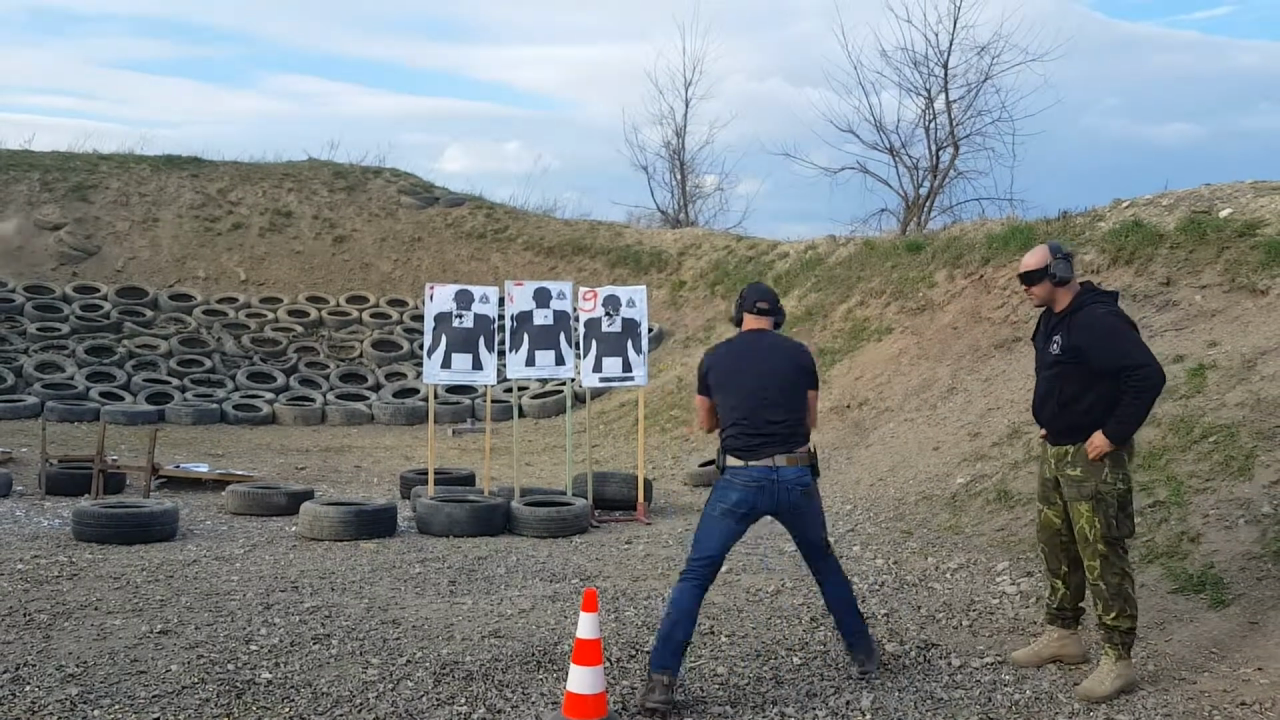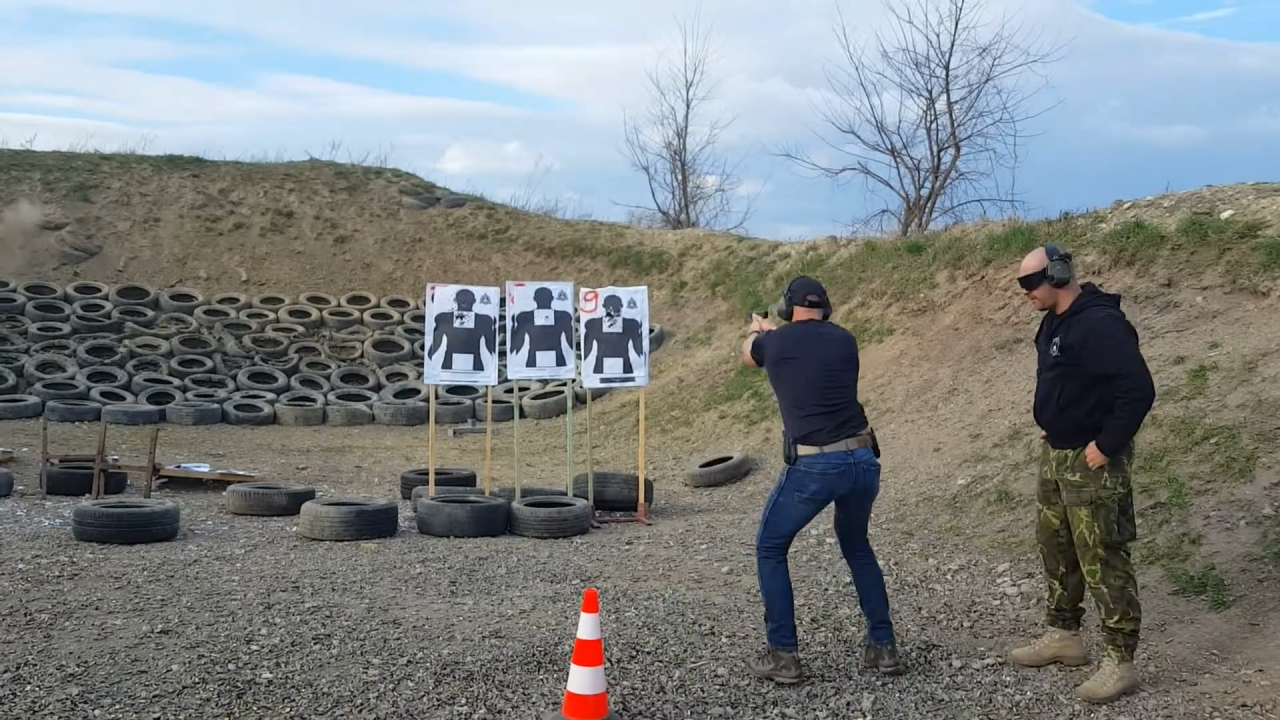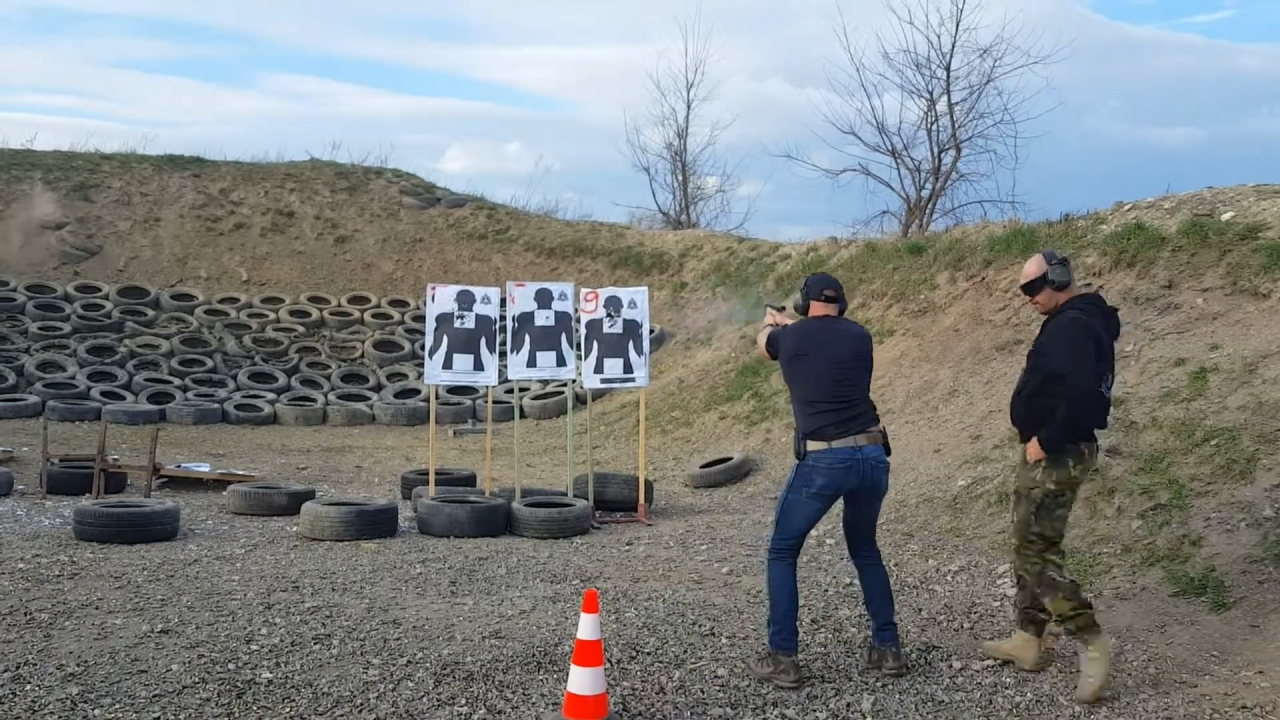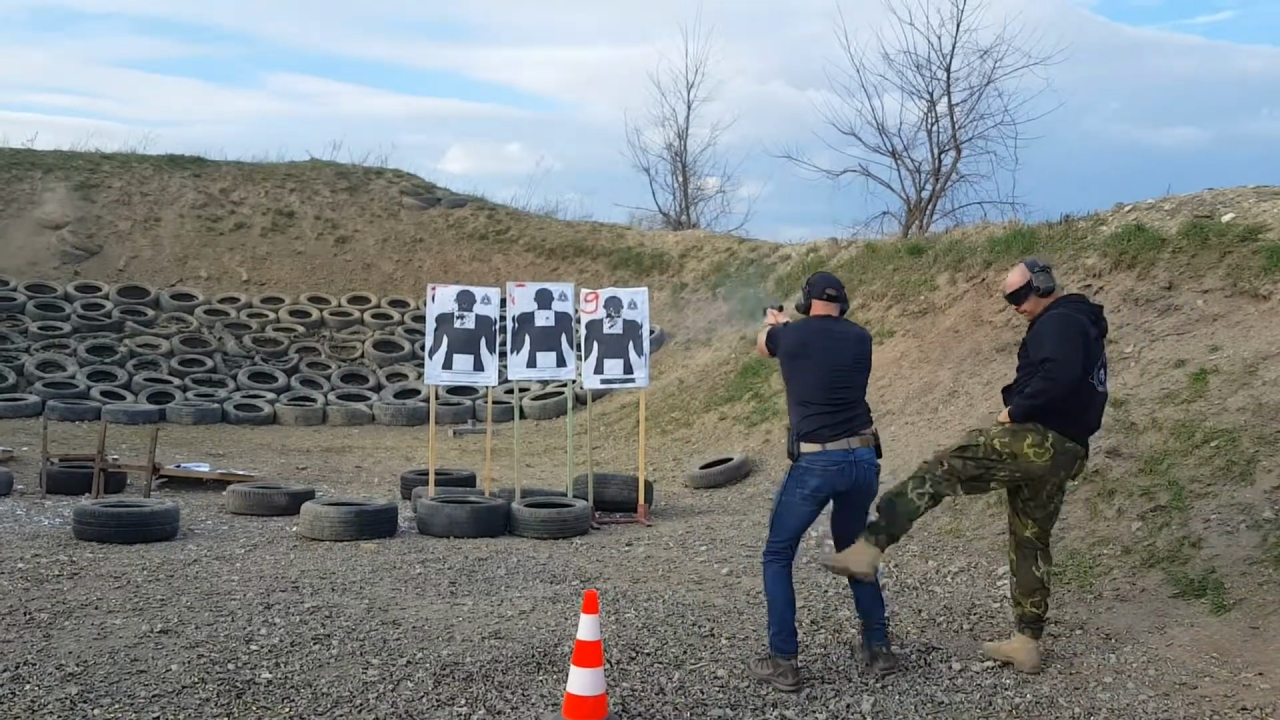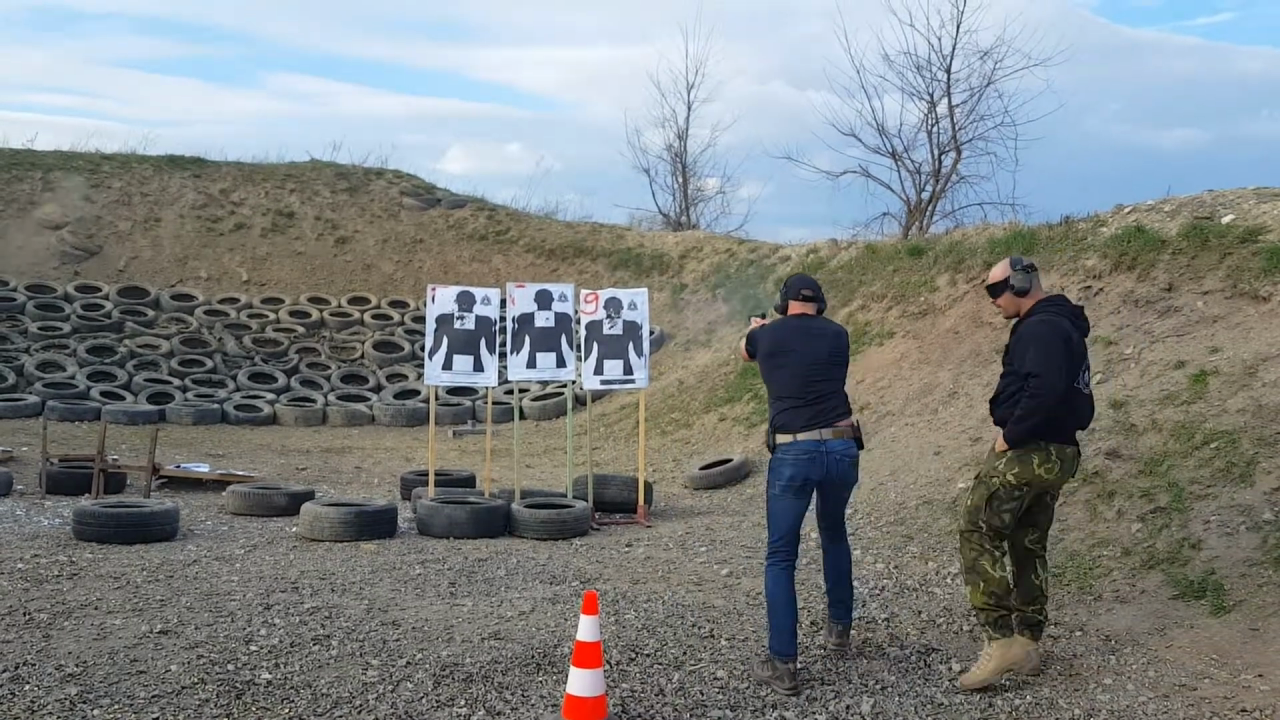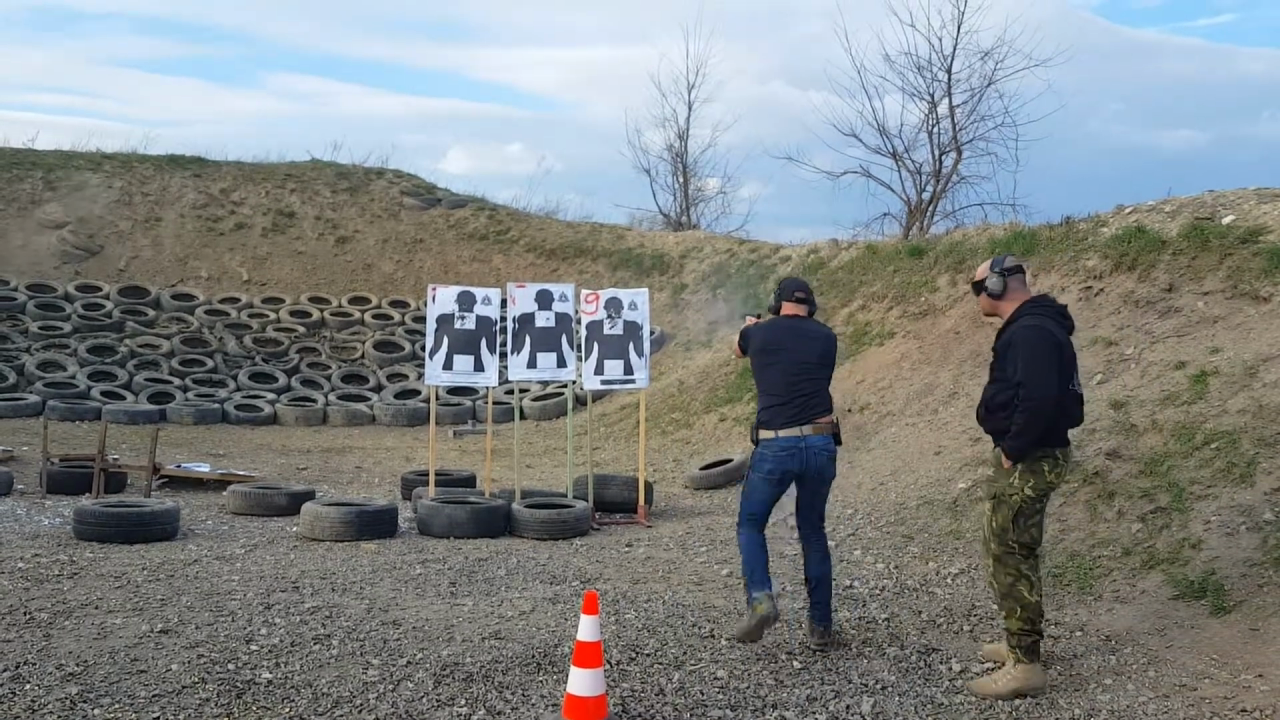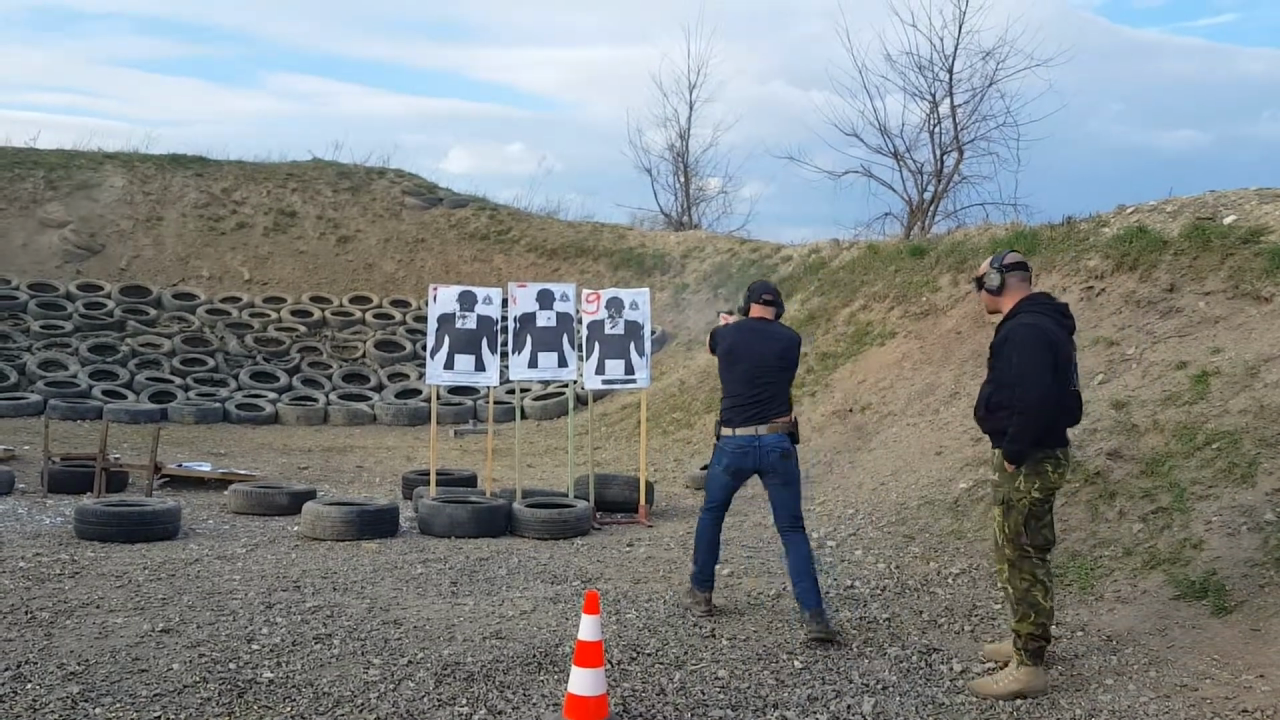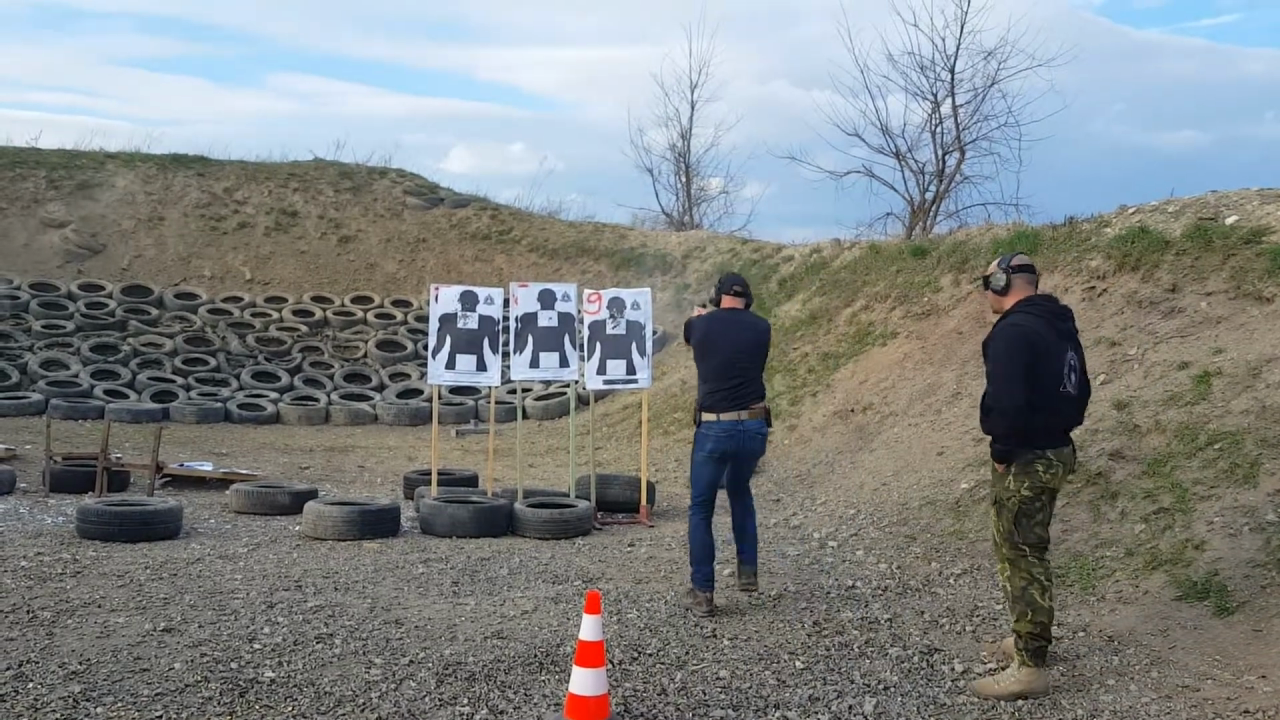
dt=0.3s
person 1, frame 1
left shoulder: (1099, 321)
right shoulder: (1051, 320)
left elbow: (1147, 377)
left wrist: (1113, 434)
left hip: (1093, 455)
right hip: (1055, 452)
left knee: (1102, 555)
right knee: (1056, 545)
left ankle: (1118, 660)
right ankle: (1062, 634)
person 1, frame 2
left shoulder: (1100, 324)
right shoulder: (1056, 322)
left elbow: (1138, 389)
left wrist: (1108, 445)
left hip: (1091, 460)
right hip: (1057, 454)
left knee: (1103, 559)
right knee: (1055, 546)
left ankle: (1120, 662)
right ankle: (1063, 636)
person 1, frame 3
left shoulder: (1069, 328)
right shoulder: (1088, 324)
left elbow: (1076, 392)
left wrist: (1045, 441)
left hip: (1052, 456)
right hip: (1059, 451)
left knee: (1036, 549)
right knee: (1028, 545)
left ankle: (1092, 641)
right ankle: (1028, 638)
person 1, frame 4
left shoulder: (1059, 321)
right shoulder: (1081, 325)
left elbow: (1059, 375)
right elbow: (1080, 390)
left wrist: (1016, 410)
left hip: (1034, 439)
right hip: (1066, 452)
left knee: (933, 475)
right knee: (1031, 543)
left ankle: (867, 548)
right ankle: (1026, 642)
person 1, frame 5
left shoulder: (1040, 328)
right shoulder: (1060, 326)
left elbow: (1045, 390)
left wrist: (1011, 434)
left hip: (1026, 453)
right hip: (1056, 453)
left knee: (978, 537)
right knee: (1028, 547)
left ankle: (1003, 642)
right ankle: (1025, 639)
person 1, frame 6
left shoulder: (1029, 333)
right shoulder: (1038, 326)
left elbow: (1039, 400)
left wrist: (1012, 450)
left hip: (1025, 461)
right hip: (1039, 457)
left knee: (1007, 558)
right knee: (1020, 553)
left ankle: (1025, 666)
right ankle: (1021, 645)
person 1, frame 7
left shoulder: (1023, 330)
right shoulder: (1047, 323)
left elbow: (1029, 402)
left wrist: (1012, 453)
left hip: (1028, 461)
right hip: (1043, 454)
left knee: (1022, 559)
right knee: (1025, 555)
left ankle: (1029, 667)
right ankle: (1025, 644)
person 1, frame 8
left shoulder: (1013, 330)
right shoulder: (1059, 327)
left elbow: (1007, 402)
right elbow: (1079, 391)
left wrist: (1001, 453)
left hip: (1024, 460)
right hip: (1054, 453)
left knee: (1020, 559)
right knee: (1029, 554)
left ankle: (1030, 668)
right ankle: (1029, 643)
person 2, frame 1
left shoulder: (716, 358)
right shoulder: (800, 355)
left elbow: (706, 424)
right elbow: (810, 420)
left hip: (742, 480)
right hip: (797, 477)
left knee: (695, 577)
right knee: (823, 559)
left ankle: (661, 678)
right ankle: (862, 652)
person 2, frame 2
left shoulder: (773, 344)
right shoulder: (845, 341)
left elbow: (749, 351)
left wrist: (756, 328)
left hip: (814, 466)
right hip: (862, 462)
left knee: (771, 550)
right knee: (856, 547)
left ankle: (785, 656)
right ankle: (884, 647)
person 2, frame 3
left shoulder: (789, 338)
right shoulder: (860, 337)
left elbow: (763, 344)
left wrist: (772, 322)
left hip: (822, 461)
right hip: (872, 456)
left knee: (782, 554)
right knee: (864, 549)
left ankle: (783, 658)
right ankle: (887, 647)
person 2, frame 4
left shoulder: (789, 336)
right shoulder: (860, 338)
left elbow: (763, 344)
left wrist: (772, 322)
left hip: (815, 463)
right hip: (863, 459)
left knee: (778, 556)
right knee: (851, 549)
left ankle: (783, 661)
right ankle: (878, 647)
person 2, frame 5
left shoulder: (766, 336)
right shoulder: (838, 335)
left elbow: (745, 351)
left hip: (793, 454)
right hip: (841, 449)
left knee: (781, 558)
right knee: (833, 533)
left ankle: (783, 663)
right ankle: (839, 626)
person 2, frame 6
left shoulder: (758, 334)
right shoulder: (827, 337)
left elbow: (738, 349)
left hip: (775, 447)
right hip: (821, 445)
left knee: (750, 525)
right knee: (812, 533)
left ankle: (760, 598)
right ankle: (820, 626)
person 2, frame 7
left shoulder: (725, 335)
right shoulder: (791, 340)
left hip: (734, 443)
right hip: (778, 442)
left knee: (711, 515)
right knee: (792, 529)
left ankle: (700, 594)
right ankle: (813, 615)
person 2, frame 8
left shoulder: (700, 325)
right shoulder: (761, 328)
left hip: (714, 429)
right hip: (754, 427)
left knee: (701, 509)
right knee: (739, 492)
left ankle: (702, 592)
right ankle: (747, 570)
